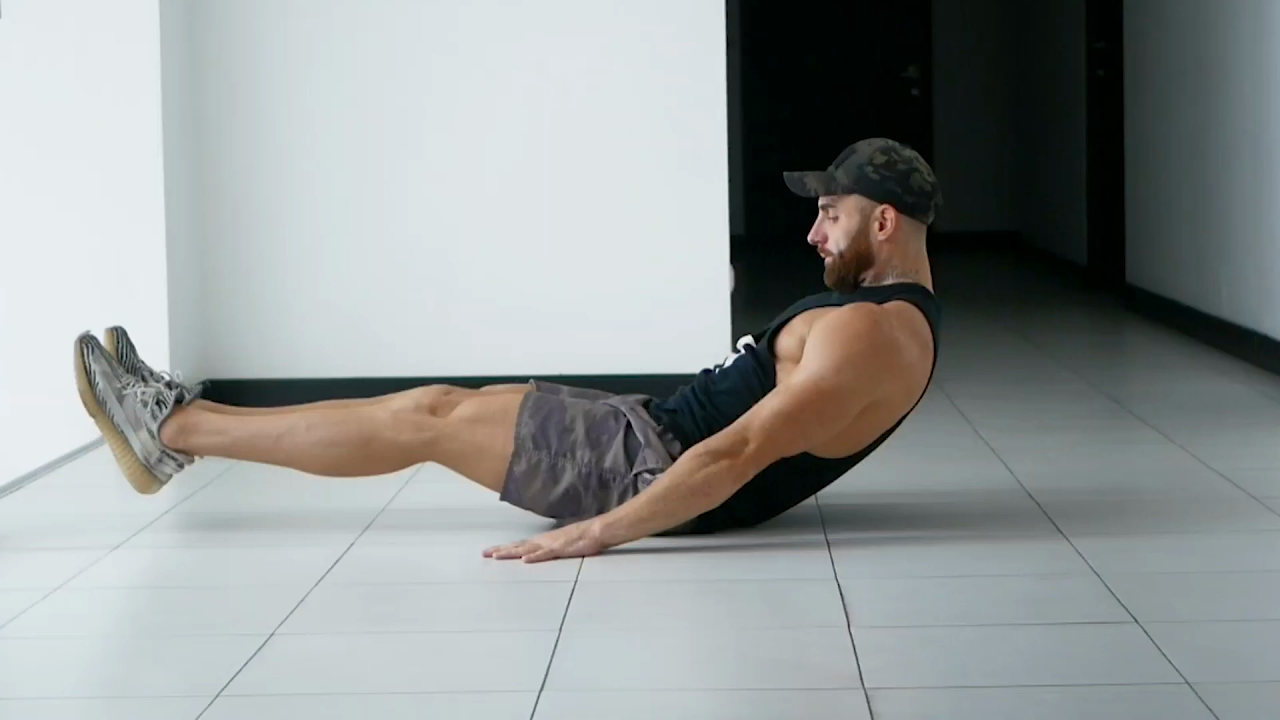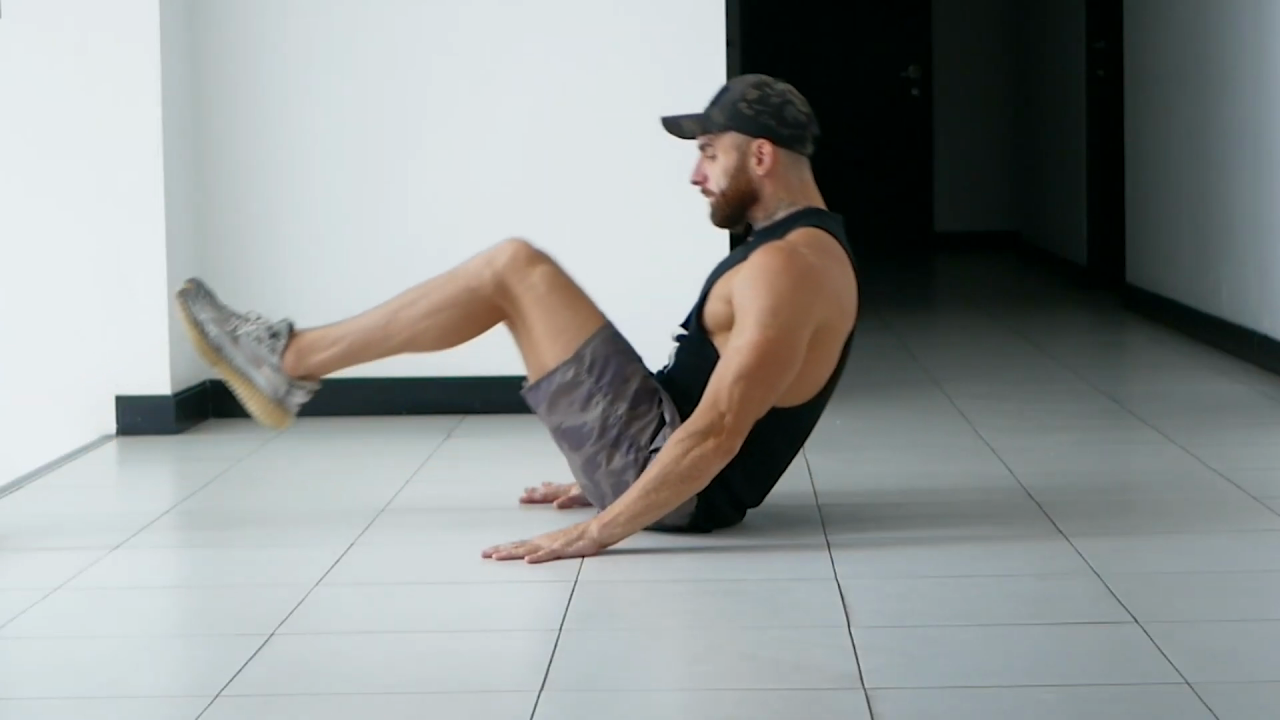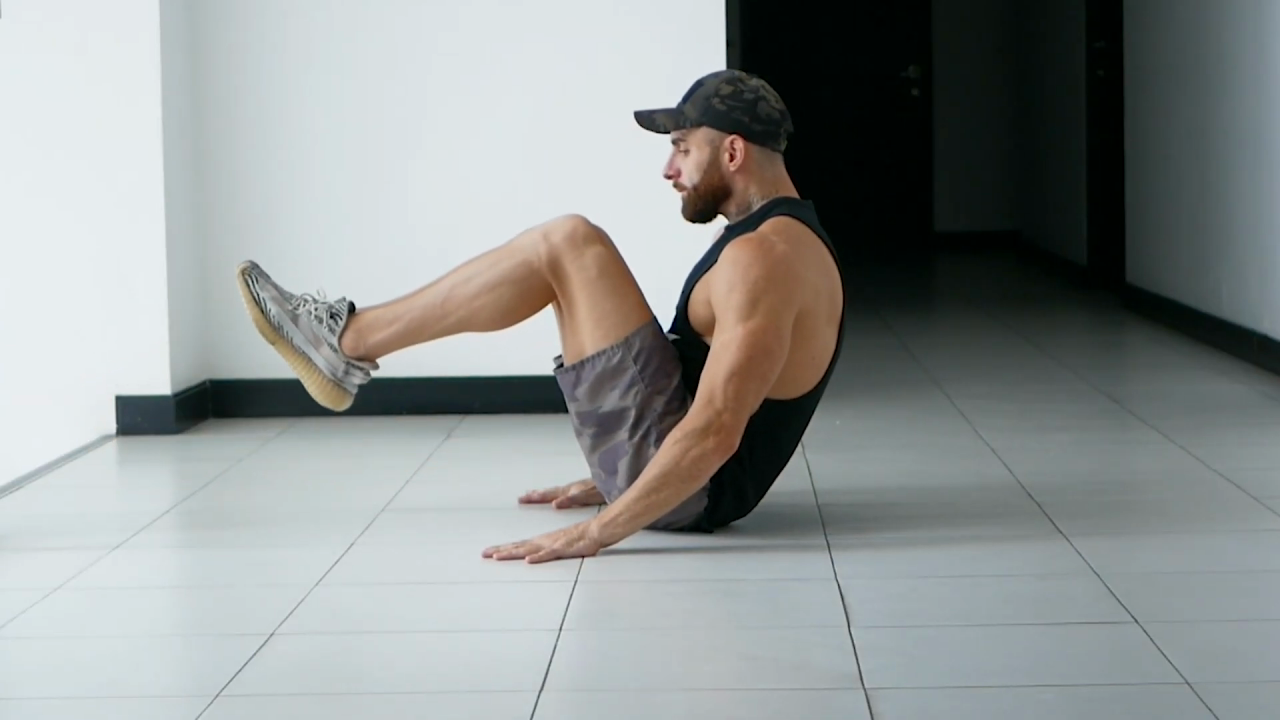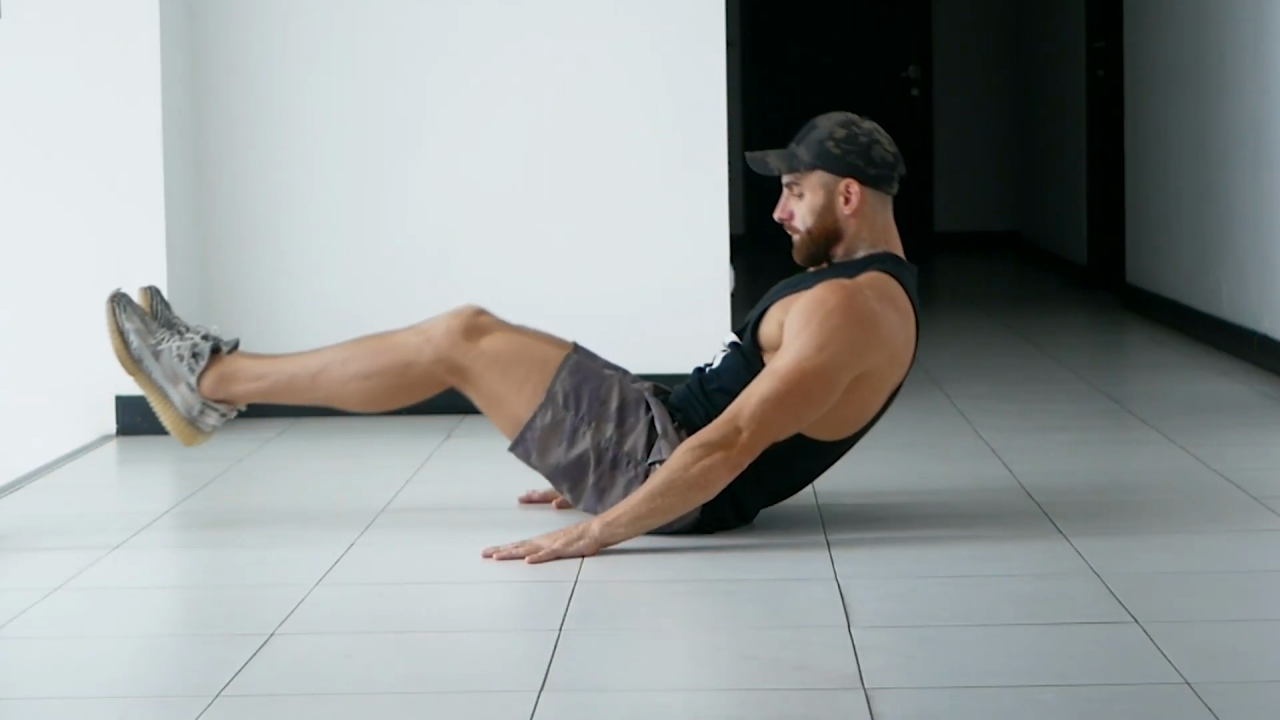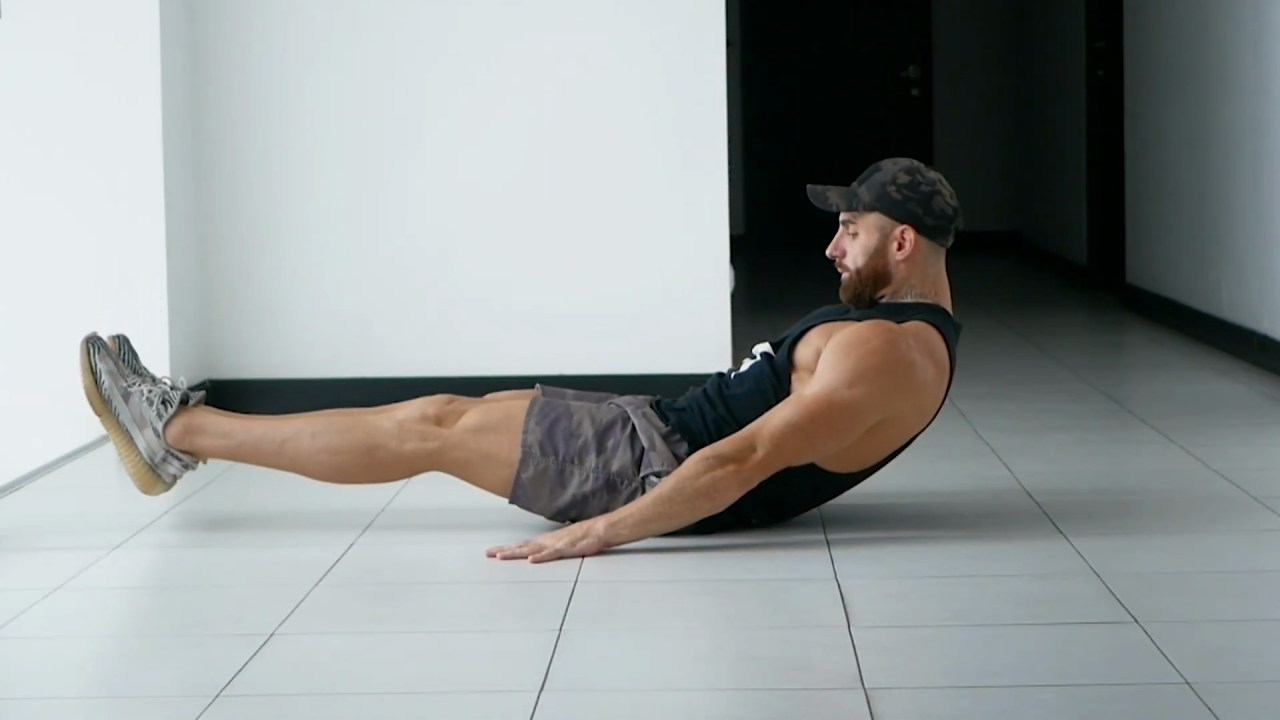
dt=0.5s
person 1, frame 1
left shoulder: (871, 333)
right shoulder: (888, 310)
left elbow: (736, 457)
left wrist: (598, 531)
right wrist: (606, 496)
left hip: (655, 462)
right hip: (661, 436)
left knee: (427, 415)
right knee: (443, 407)
left ankle: (171, 429)
right ankle: (179, 420)
person 1, frame 2
left shoulder: (785, 267)
right shoulder: (803, 246)
left elbow: (717, 431)
left wrist: (597, 531)
right wrist: (601, 471)
left hip: (672, 484)
right hip: (670, 455)
left knee: (515, 266)
right knee: (517, 284)
left ankle: (289, 361)
right ankle: (293, 361)
person 1, frame 3
left shoulder: (763, 258)
right shoulder: (784, 239)
left elbow: (715, 431)
left wrist: (598, 532)
right wrist: (610, 479)
left hip: (689, 488)
right hip: (679, 467)
left knee: (570, 242)
right knee: (567, 252)
left ankle: (347, 340)
right ankle: (353, 339)
person 1, frame 4
left shoulder: (849, 309)
right shoulder: (866, 285)
left elbow: (731, 445)
left wrist: (597, 532)
right wrist: (597, 481)
left hip: (664, 466)
right hip: (672, 449)
left knee: (462, 337)
right knee: (469, 339)
left ankle: (214, 380)
right ankle: (218, 376)
person 1, frame 5
left shoulder: (889, 352)
right shoulder: (907, 321)
left elbow: (746, 462)
left wrist: (599, 531)
left hip: (667, 468)
right hip: (668, 435)
left knee: (434, 427)
right knee: (446, 416)
left ankle: (175, 431)
right ankle: (182, 424)
